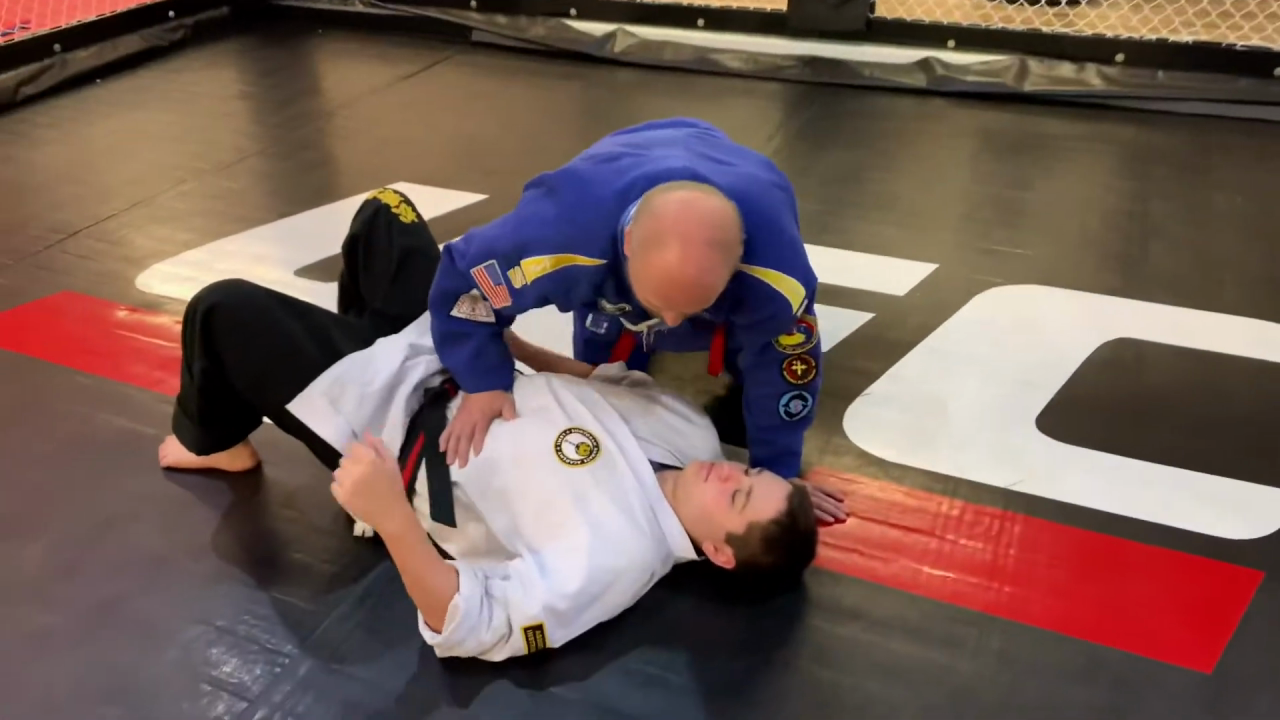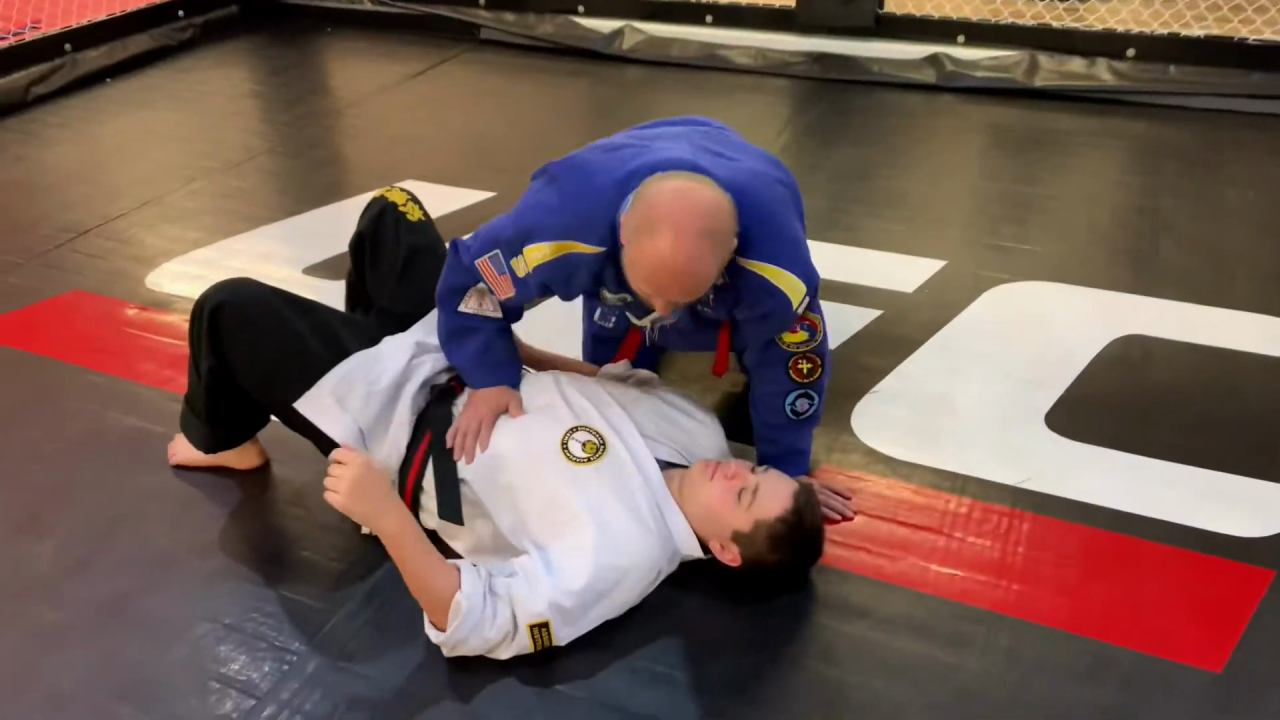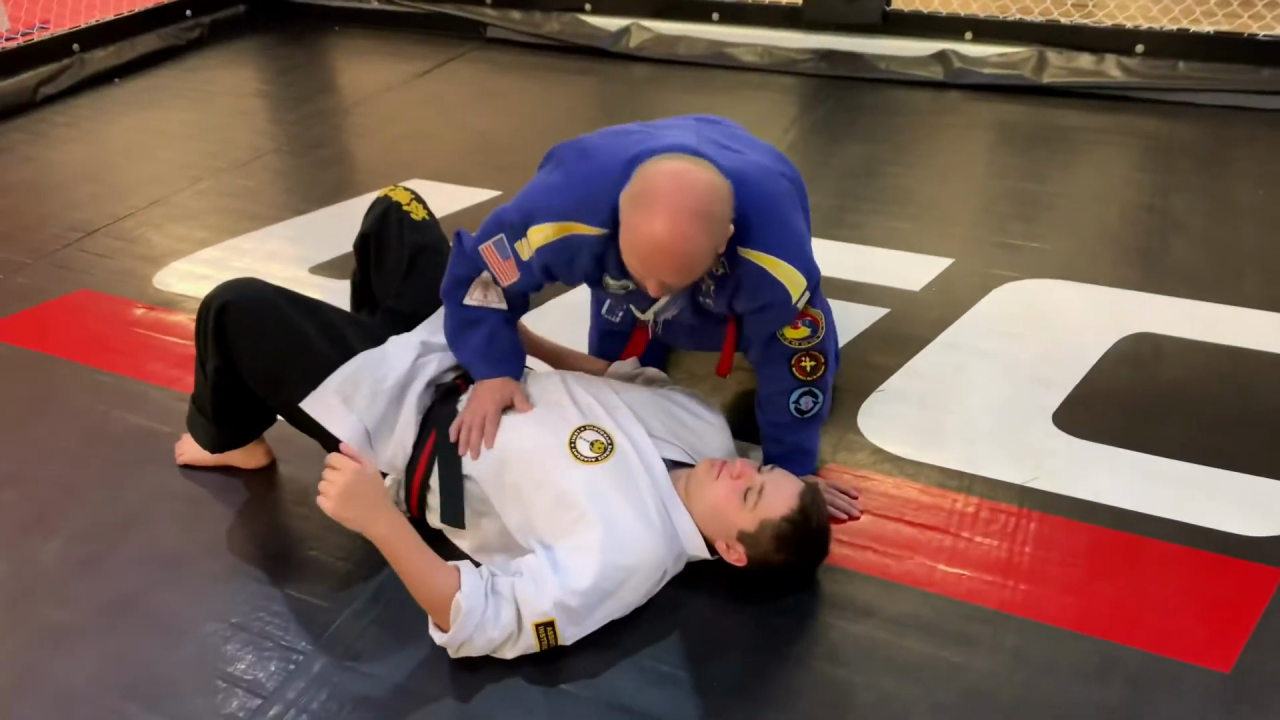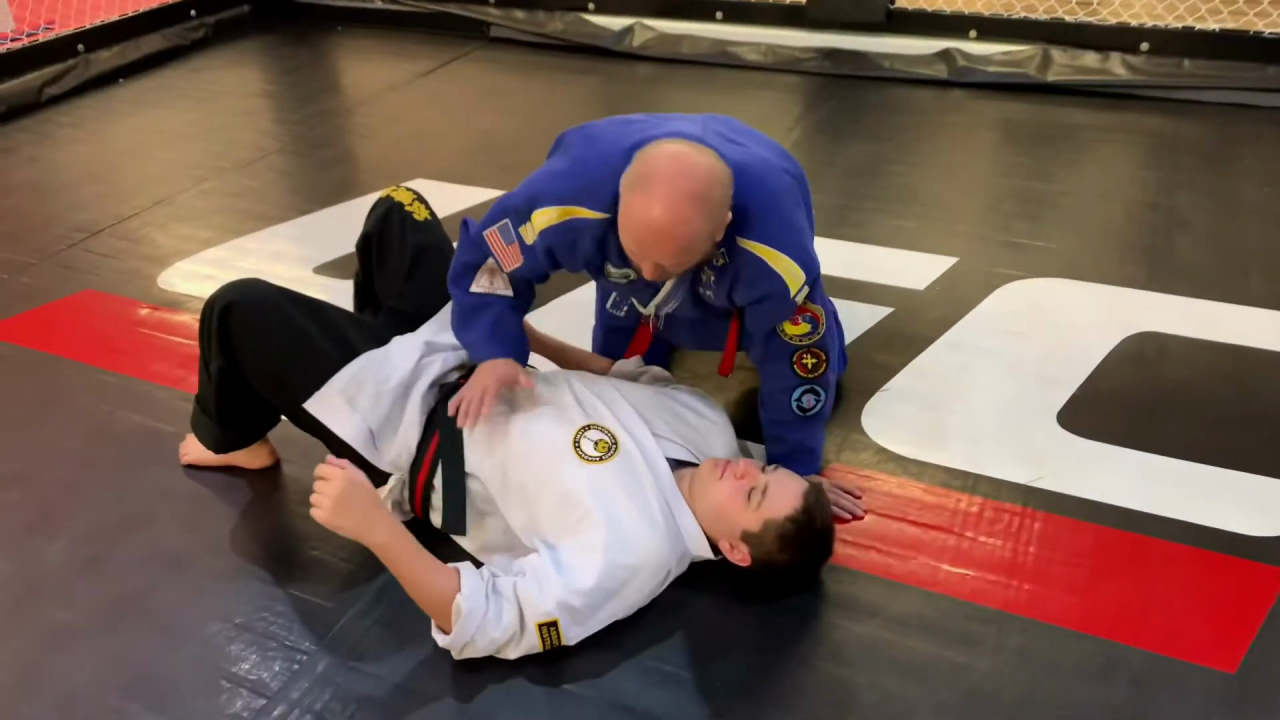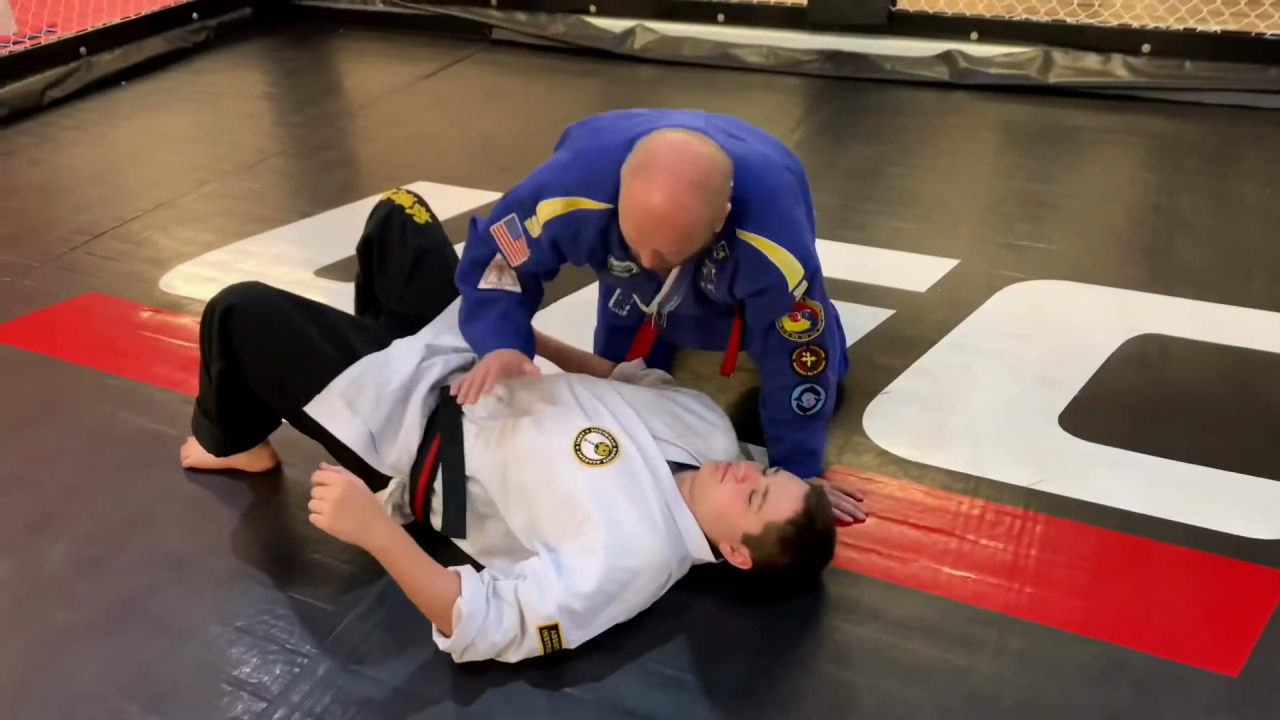
dt=0.1s
person 1, frame 1
left shoulder: (615, 555)
right shoulder: (692, 434)
left elbow: (462, 628)
left wrist: (390, 511)
right wrist: (513, 346)
left hip: (398, 430)
right hip: (457, 369)
left knee: (222, 310)
right knee: (384, 212)
left ankle: (213, 442)
right ankle: (355, 341)
person 1, frame 2
left shoulder: (623, 554)
right shoulder: (698, 431)
left elbow: (473, 625)
left wrist: (381, 512)
right wrist: (514, 348)
left hip: (408, 435)
right hip: (466, 371)
left knee: (229, 309)
right knee: (391, 209)
left ankle: (222, 441)
right ankle: (366, 342)
person 1, frame 3
left shoulder: (629, 552)
right shoulder: (705, 430)
left elbow: (475, 625)
left wrist: (378, 519)
right wrist: (528, 341)
left hip: (414, 436)
right hip: (470, 369)
left knee: (236, 309)
right knee: (396, 209)
left ankle: (228, 440)
right ankle: (371, 341)
person 1, frame 4
left shoulder: (634, 552)
right shoulder: (710, 428)
left elbow: (480, 625)
right elbow: (634, 380)
left wrist: (375, 525)
right wrist: (536, 340)
left hip: (419, 440)
right hip: (476, 371)
left knee: (239, 310)
right knee: (396, 209)
left ankle: (230, 440)
right ankle: (380, 349)
person 1, frame 5
left shoulder: (634, 554)
right shoulder: (710, 428)
left elbow: (482, 627)
right elbow: (635, 382)
left wrist: (375, 531)
right wrist: (537, 341)
left hip: (417, 444)
right hip: (476, 372)
left knee: (240, 313)
right knee: (398, 212)
left ankle: (231, 442)
right ankle: (376, 350)
person 2, frame 1
left shoulder: (774, 270)
right shoulder: (561, 232)
left elbow: (782, 371)
right elbow: (464, 278)
left wrist: (775, 475)
right wrist: (483, 384)
person 2, frame 2
left shoulder: (774, 263)
right shoulder: (563, 222)
left elbow: (790, 369)
right elbow: (473, 276)
left wrist: (785, 472)
right wrist: (489, 380)
left knee: (798, 369)
person 2, frame 3
left shoulder: (775, 257)
right shoulder: (569, 202)
left elbow: (795, 367)
right elbow: (478, 266)
left wrist: (792, 472)
right wrist: (494, 371)
left hip: (748, 253)
left knee: (806, 368)
person 2, frame 4
left shoulder: (775, 248)
right shoulder: (573, 191)
left elbow: (798, 362)
right elbow: (488, 255)
left wrist: (796, 472)
right wrist: (494, 354)
left hip: (753, 267)
left knee: (809, 376)
person 2, frame 5
left shoulder: (776, 242)
right shoulder: (577, 181)
left elbow: (796, 360)
right elbow: (495, 252)
left wrist: (797, 472)
right wrist: (501, 344)
left hip: (752, 262)
left knee: (812, 374)
